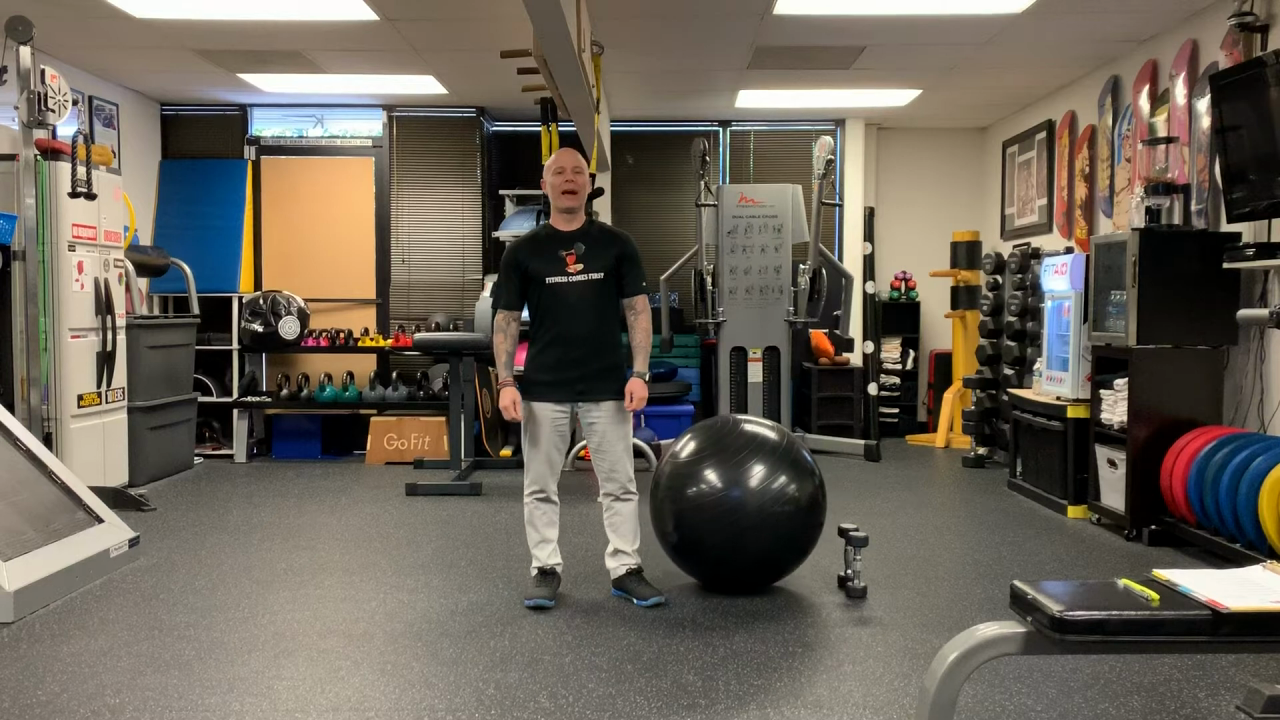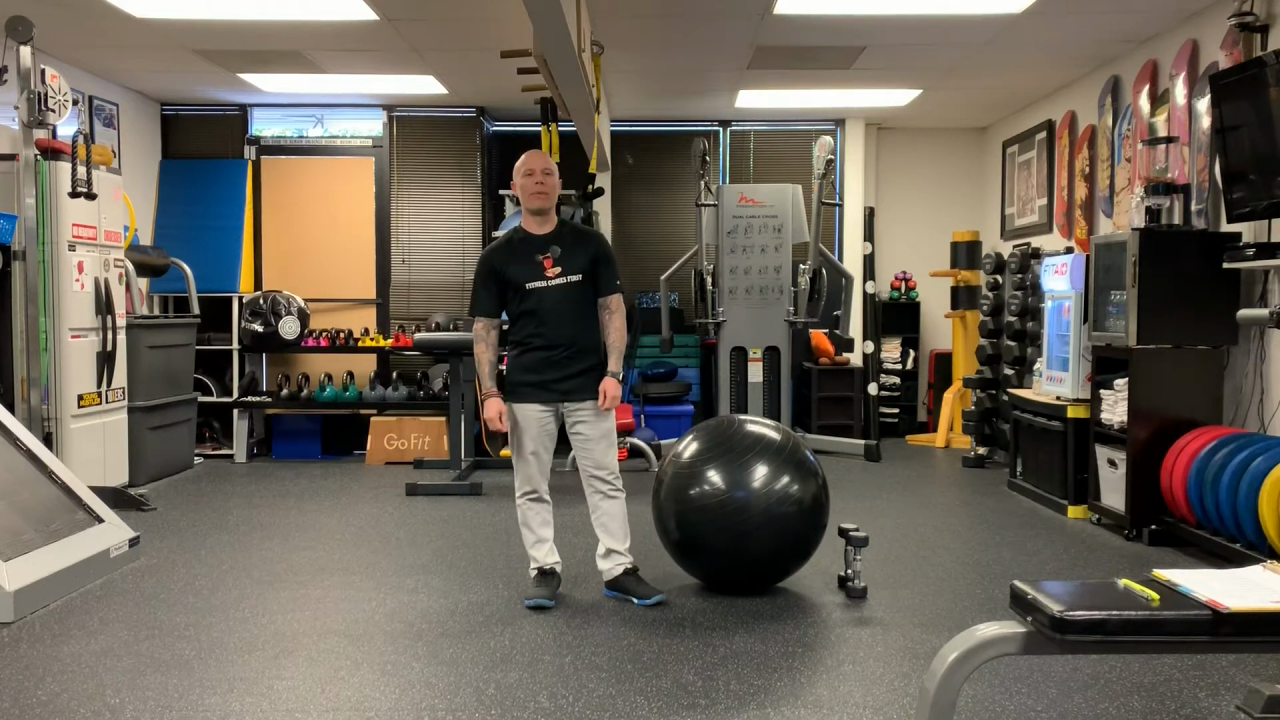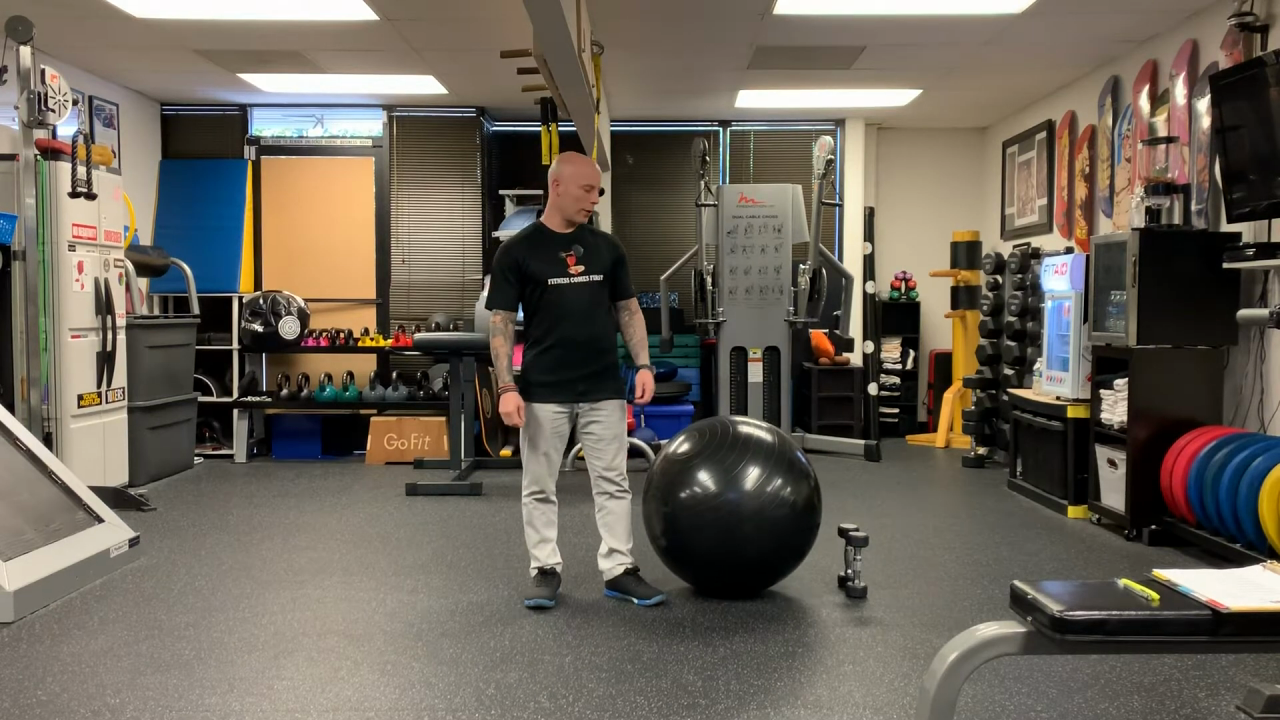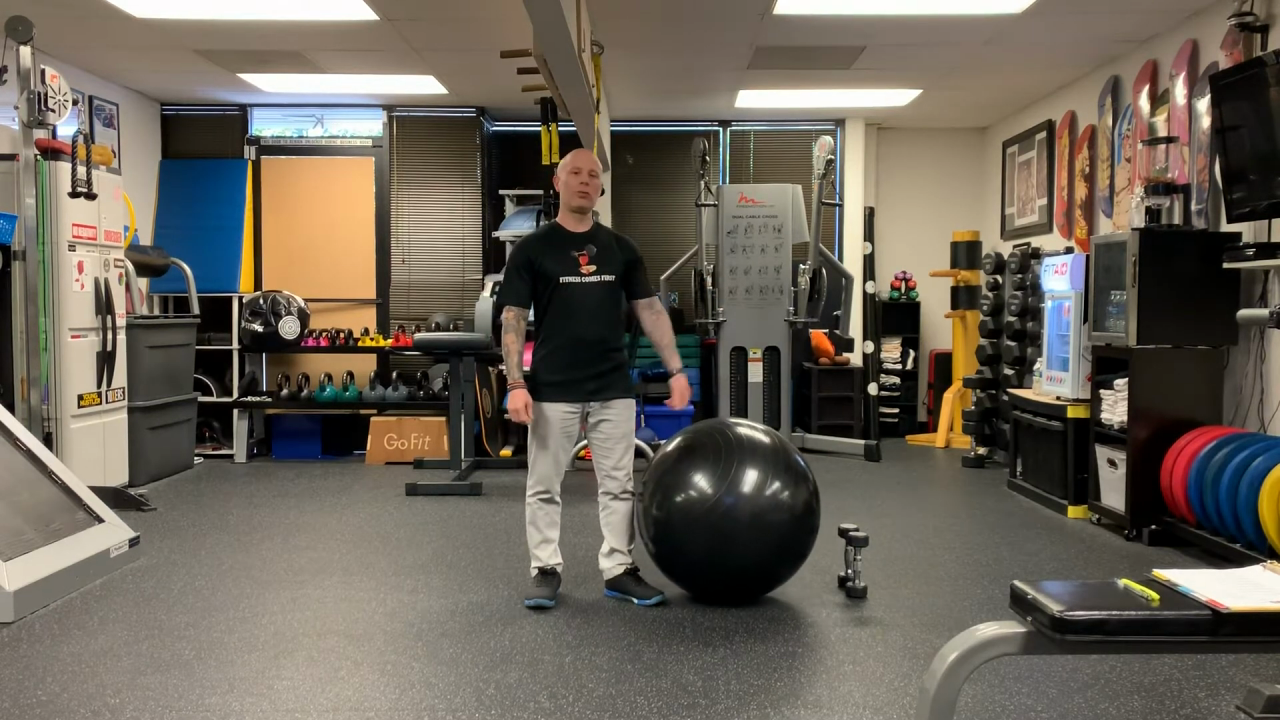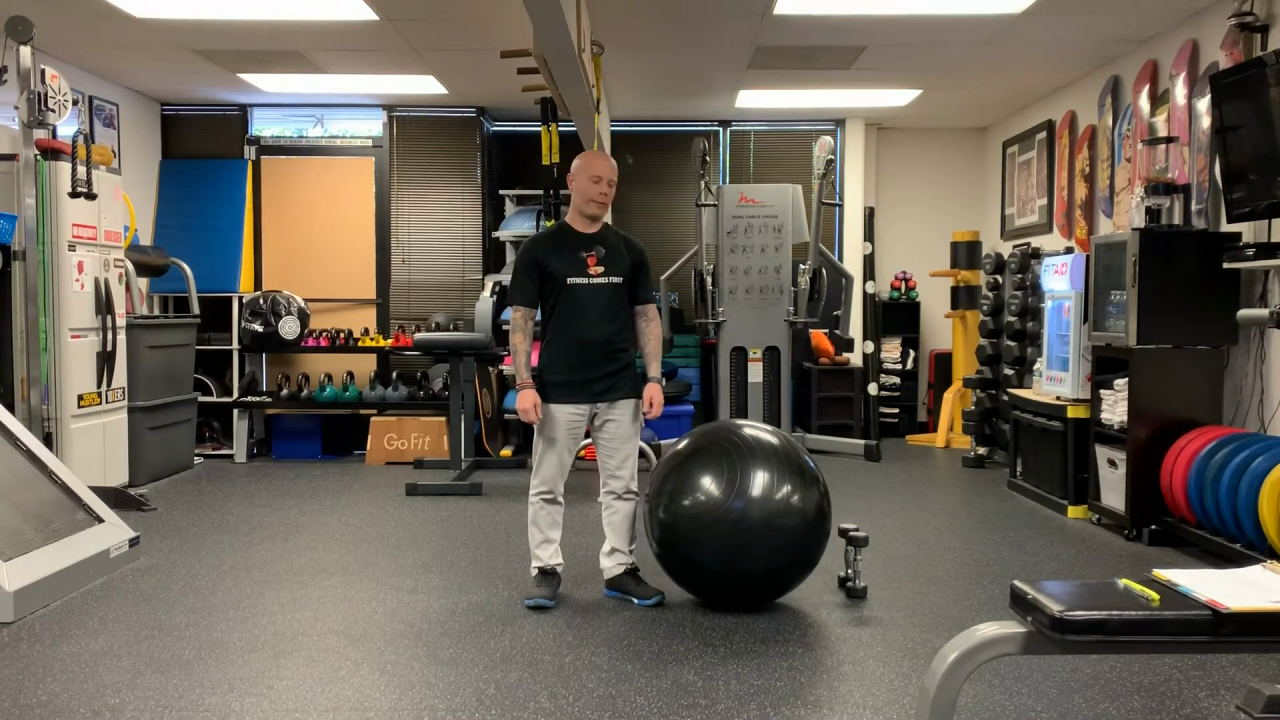
dt=1s
person 1, frame 1
left shoulder: (616, 244)
right shoulder: (523, 251)
left elbow: (638, 310)
right elbow: (506, 320)
left wrist: (640, 372)
right wrist: (506, 381)
left hip: (606, 387)
right hip: (543, 389)
left knee: (619, 484)
right knee: (540, 485)
left ankle: (625, 569)
right ankle: (546, 569)
person 1, frame 2
left shoulder: (590, 243)
right shoulder: (497, 256)
left elbow: (612, 309)
right elbow: (485, 328)
left wrist: (613, 371)
right wrist: (490, 392)
left hip: (587, 387)
right hip: (527, 392)
left knee: (605, 481)
right knee: (532, 487)
left ankle: (618, 569)
right ankle: (544, 569)
person 1, frame 3
left shoulder: (607, 247)
right shoulder: (517, 250)
left elbow: (627, 310)
right elbow: (501, 323)
left wrist: (643, 364)
right wrist: (506, 387)
left hip: (604, 390)
right hip: (543, 392)
left knee: (612, 483)
right knee: (539, 486)
left ankle: (618, 568)
right ankle: (545, 569)
person 1, frame 4
left shoulder: (621, 249)
right shoulder: (531, 248)
left elbow: (649, 310)
right elbow: (512, 319)
left wrist: (674, 368)
right wrist: (516, 383)
left hip: (613, 391)
right hip: (552, 390)
left knee: (618, 485)
right knee: (544, 486)
left ankle: (618, 569)
right ankle: (545, 569)
person 1, frame 5
left shoulder: (629, 251)
right shoulder: (541, 249)
left elbow: (647, 316)
right elbow: (522, 321)
left wrist: (653, 376)
right wrist: (524, 384)
left hip: (620, 392)
right hip: (560, 392)
left knee: (622, 486)
right knee: (548, 487)
left ankle: (620, 568)
right ankle: (546, 569)
